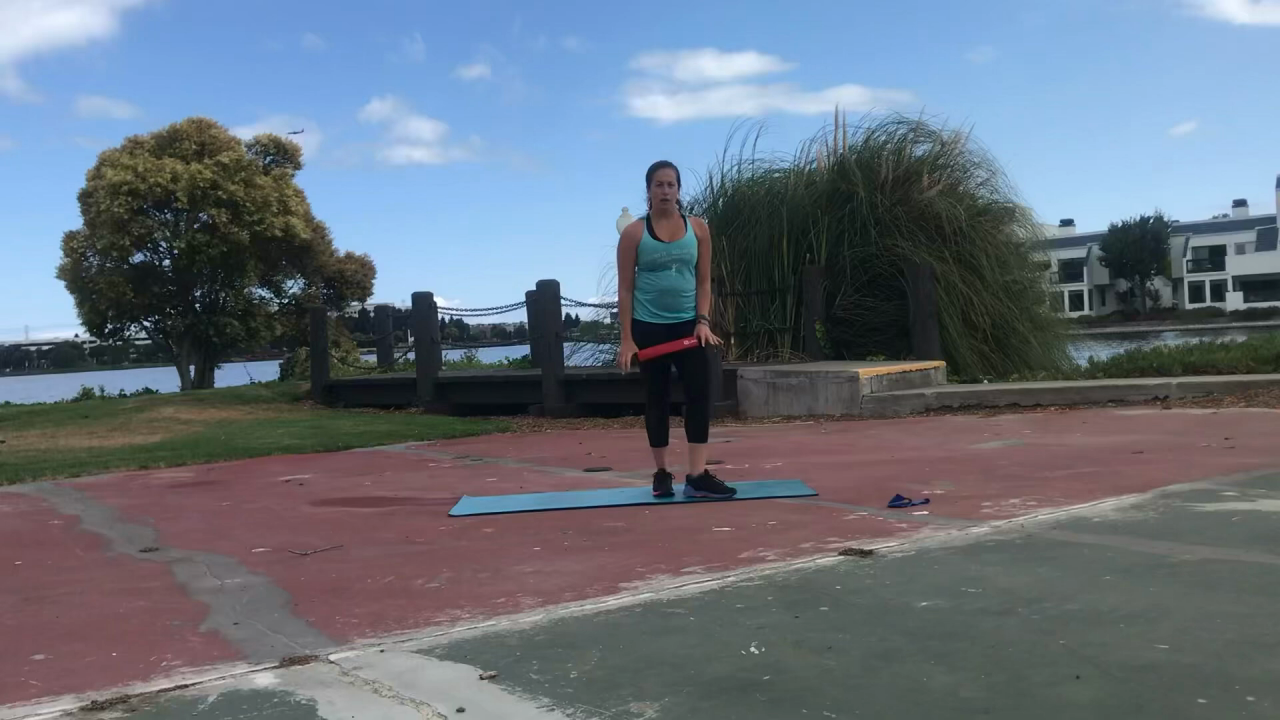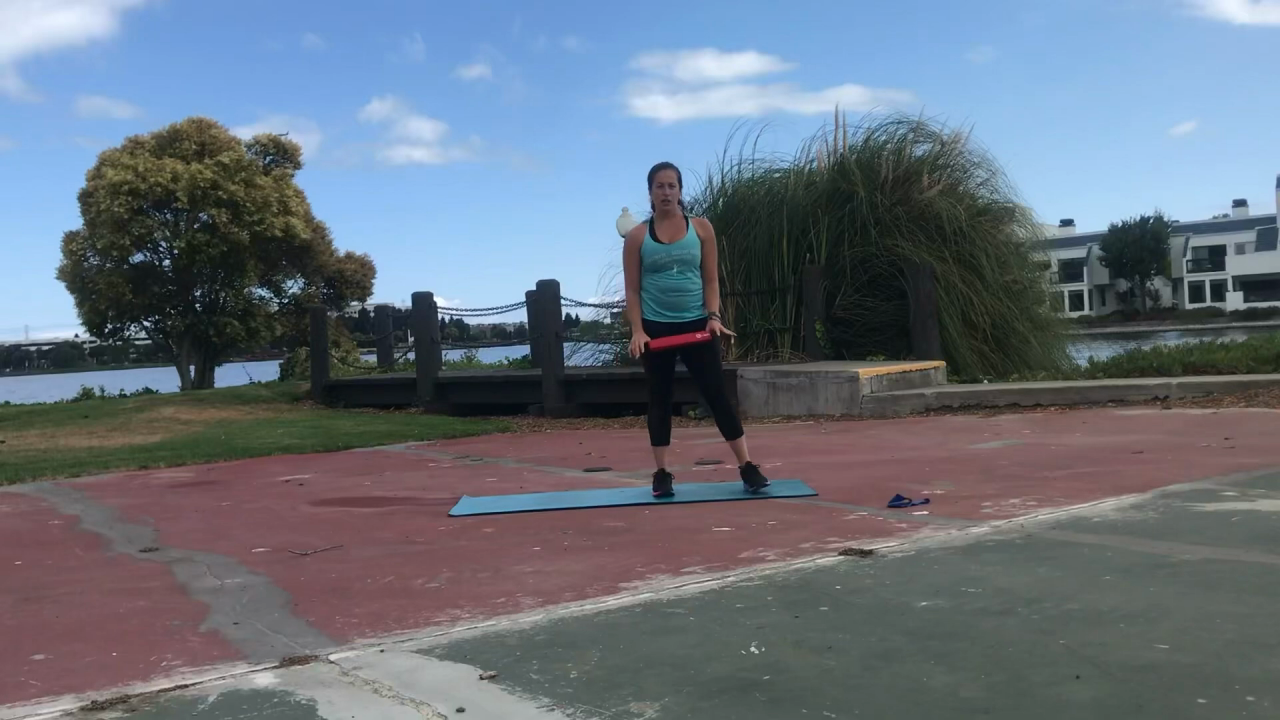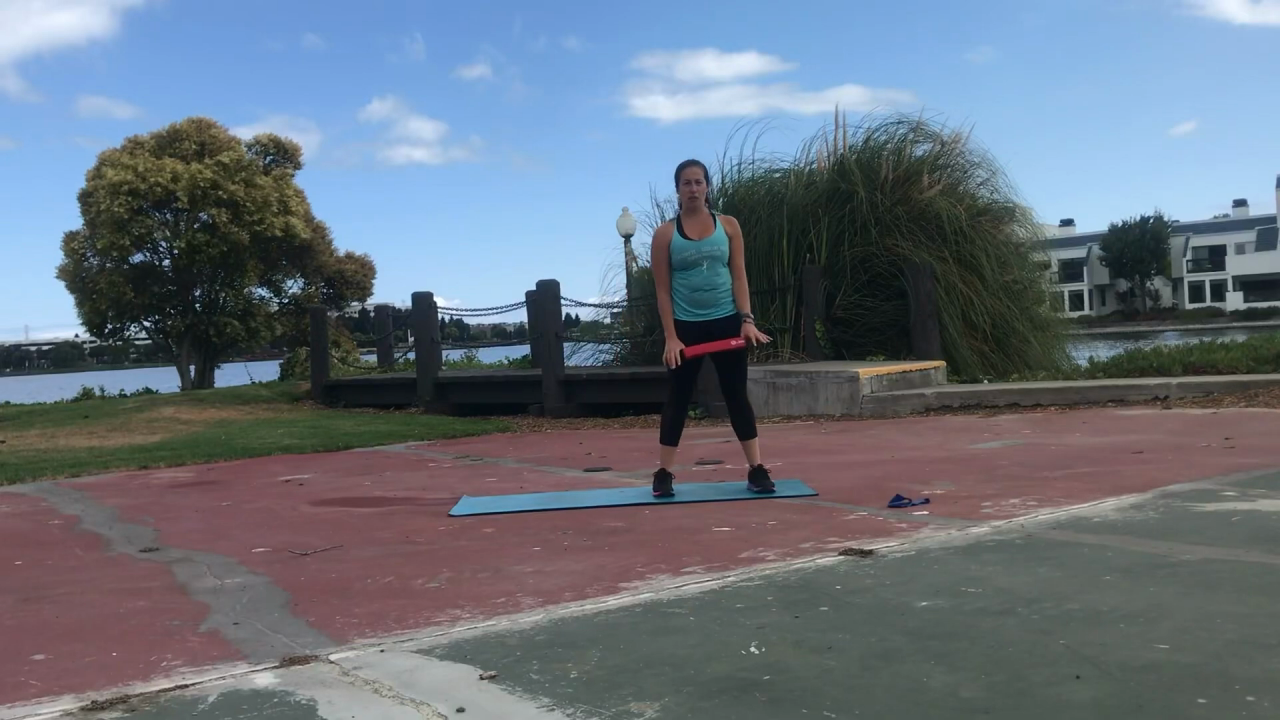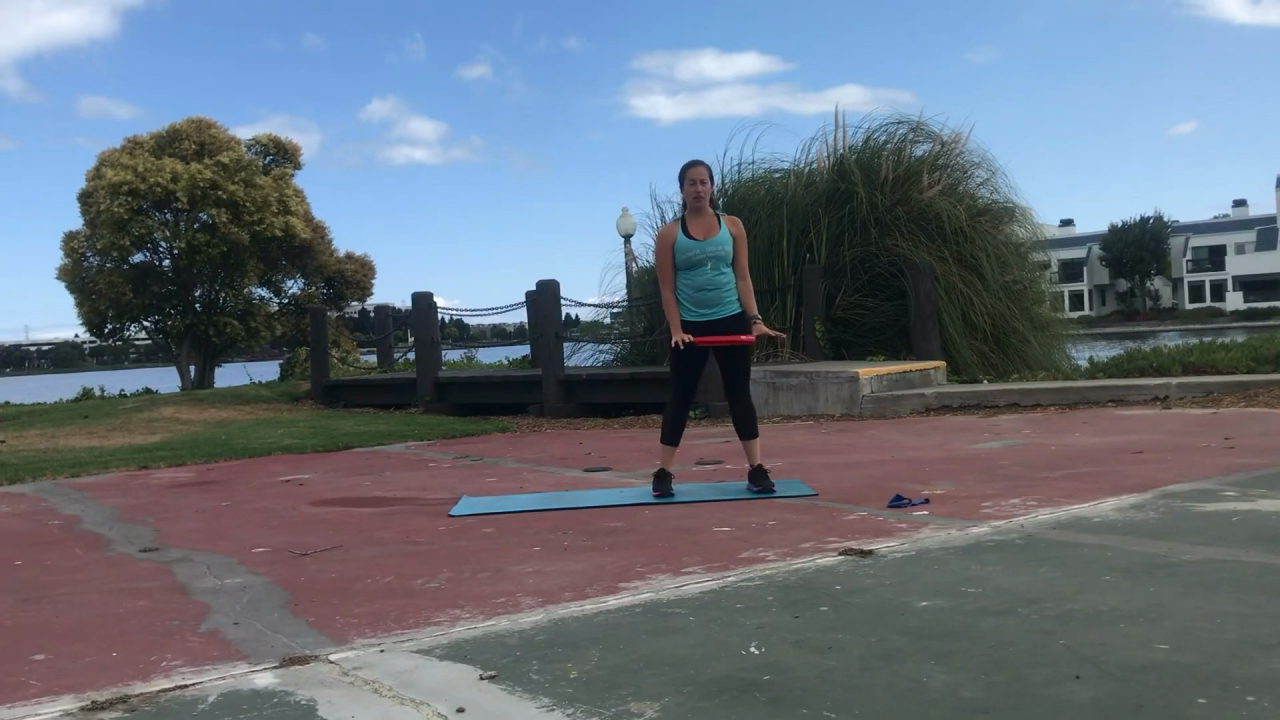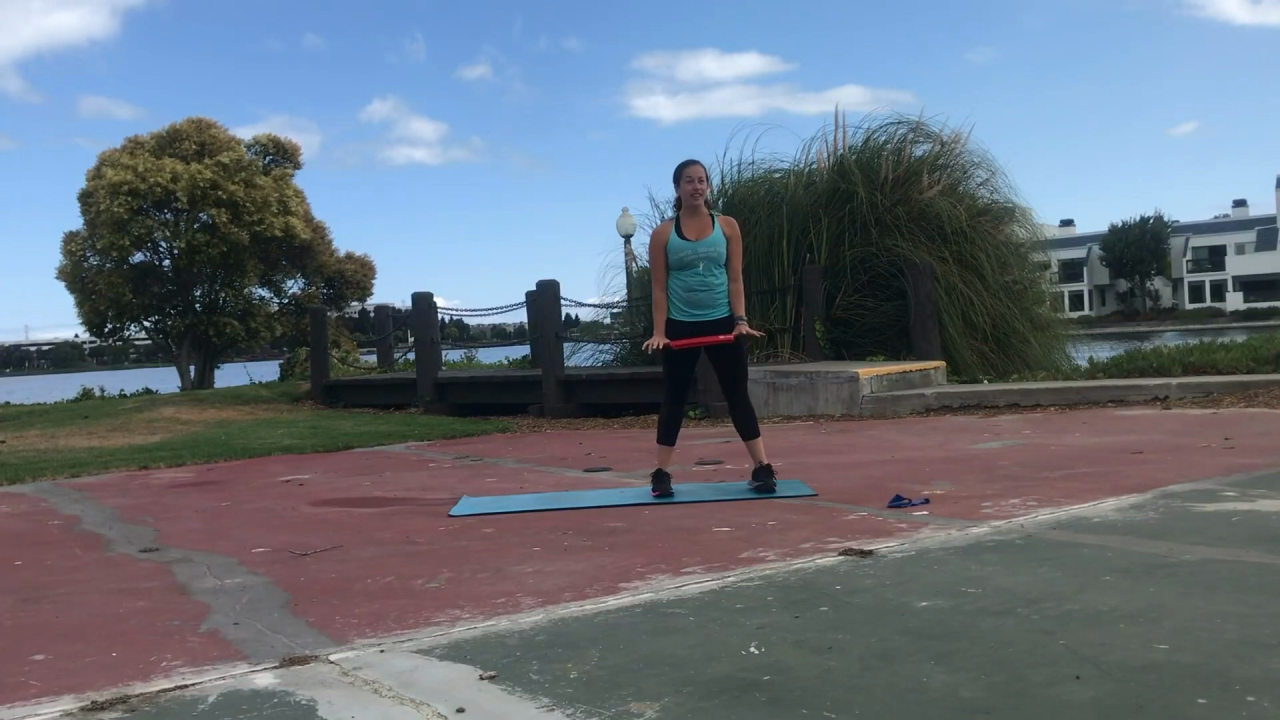
dt=0.4s
person 1, frame 1
left shoulder: (698, 229)
right shoulder: (634, 233)
left elbow: (704, 281)
right elbow: (625, 289)
left wrist: (703, 321)
right wrist: (627, 338)
left hip: (688, 324)
right hip: (649, 328)
left knee: (699, 395)
right knee: (657, 399)
left ankle: (697, 476)
right ankle: (662, 474)
person 1, frame 2
left shoulder: (701, 228)
right shoulder: (638, 236)
left elbow: (711, 279)
right elbow: (632, 289)
left wrist: (713, 316)
right wrist: (637, 330)
left hip: (695, 324)
right hip: (656, 327)
left knee: (717, 394)
right knee: (660, 398)
left ankle: (748, 467)
right ankle: (662, 473)
person 1, frame 3
left shoulder: (728, 225)
right shoulder: (665, 234)
left elbow: (738, 277)
right elbow: (663, 290)
left wrist: (746, 320)
right wrist: (671, 336)
left hip: (726, 322)
right hip: (687, 327)
left knee: (736, 394)
right knee: (678, 398)
left ankle: (756, 469)
right ankle: (663, 473)
person 1, frame 4
left shoulder: (732, 226)
right shoulder: (669, 234)
left elbow: (743, 277)
right elbow: (667, 289)
left wrist: (755, 319)
right wrist: (676, 329)
left hip: (730, 321)
right hip: (691, 326)
left knee: (739, 394)
right knee: (680, 397)
left ankle: (756, 469)
right ankle: (663, 473)
person 1, frame 5
left shoulder: (727, 226)
right shoulder: (664, 233)
left elbow: (735, 279)
right elbow: (659, 287)
left wrist: (740, 320)
right wrist: (659, 331)
left hip: (722, 322)
right hip: (681, 326)
left knee: (738, 394)
right knee: (675, 397)
left ankle: (762, 468)
right ankle: (661, 473)
